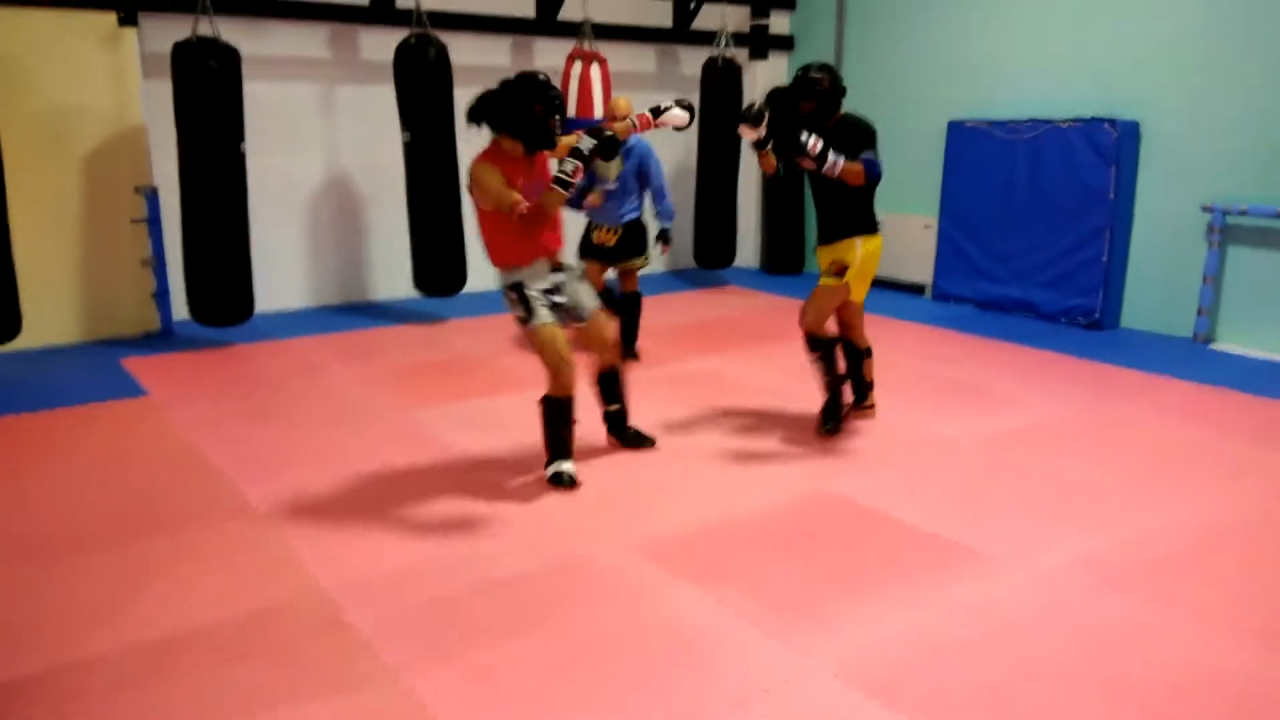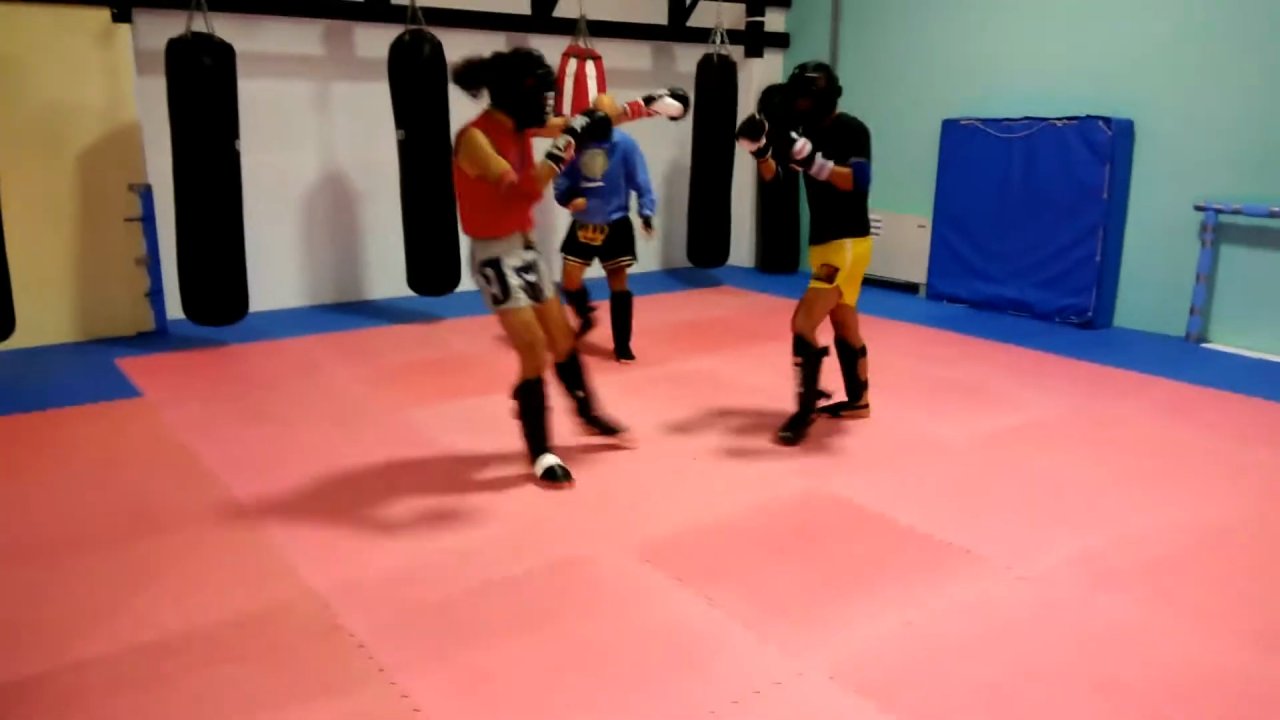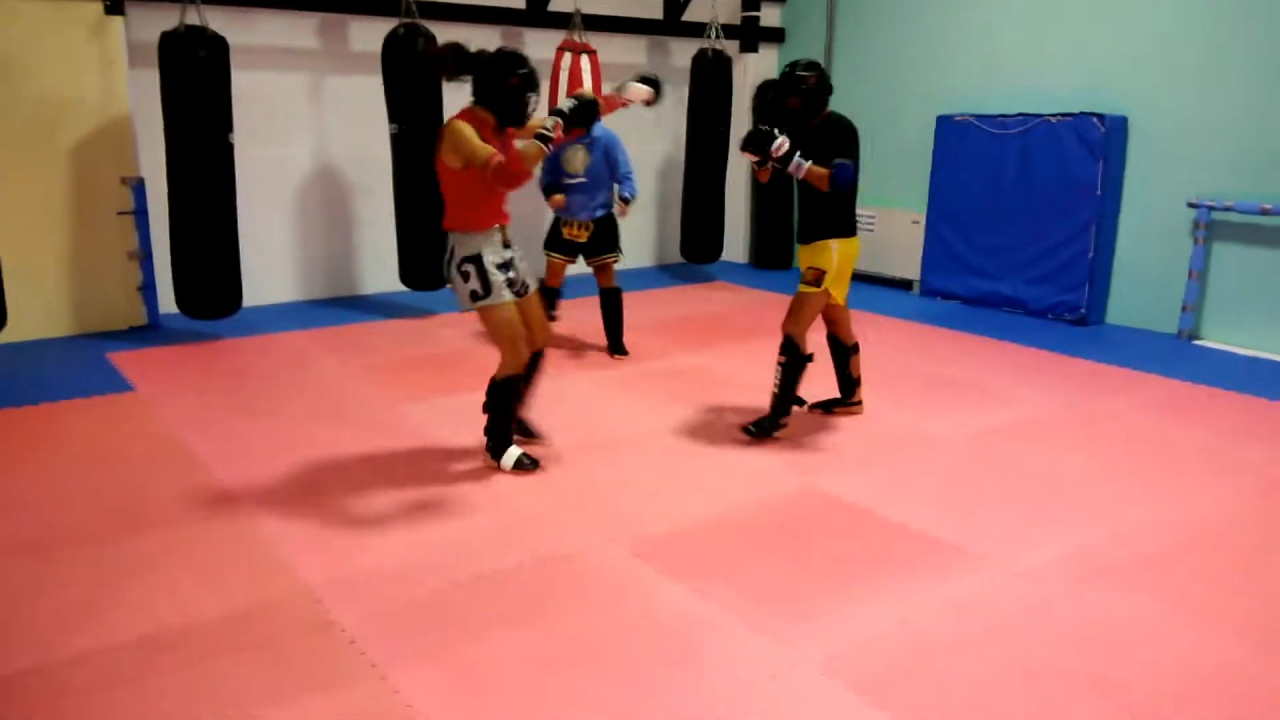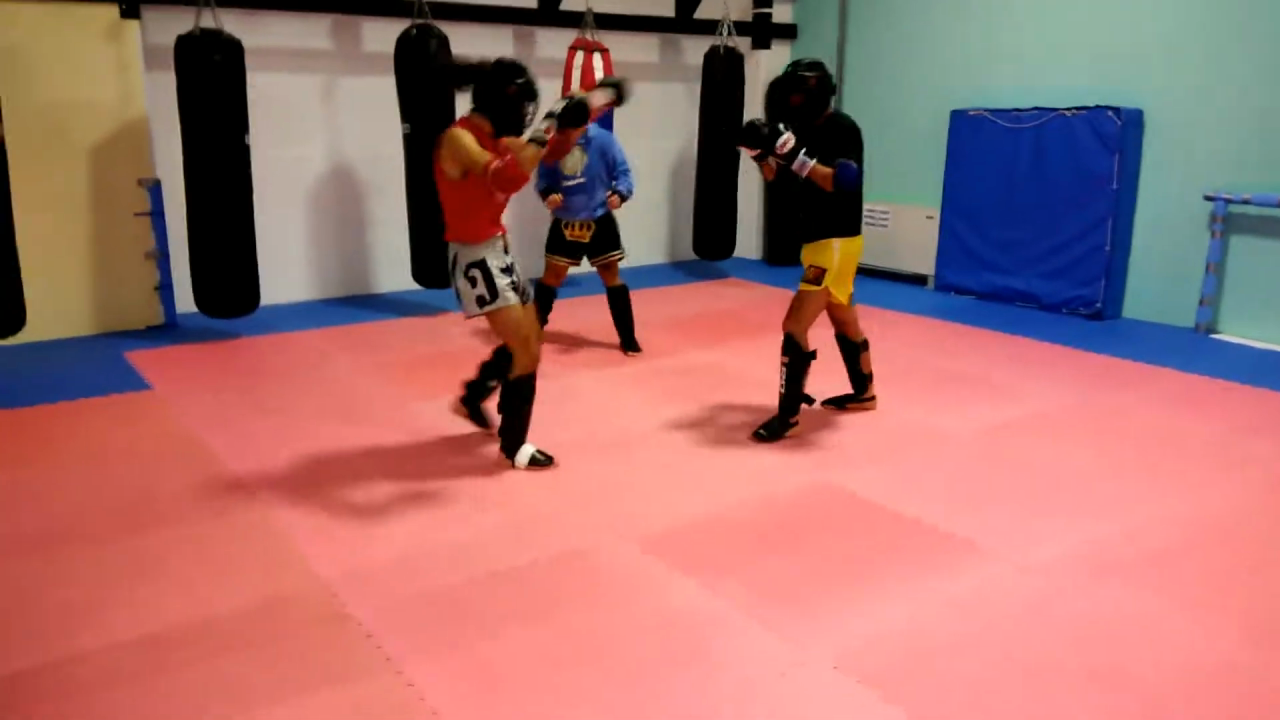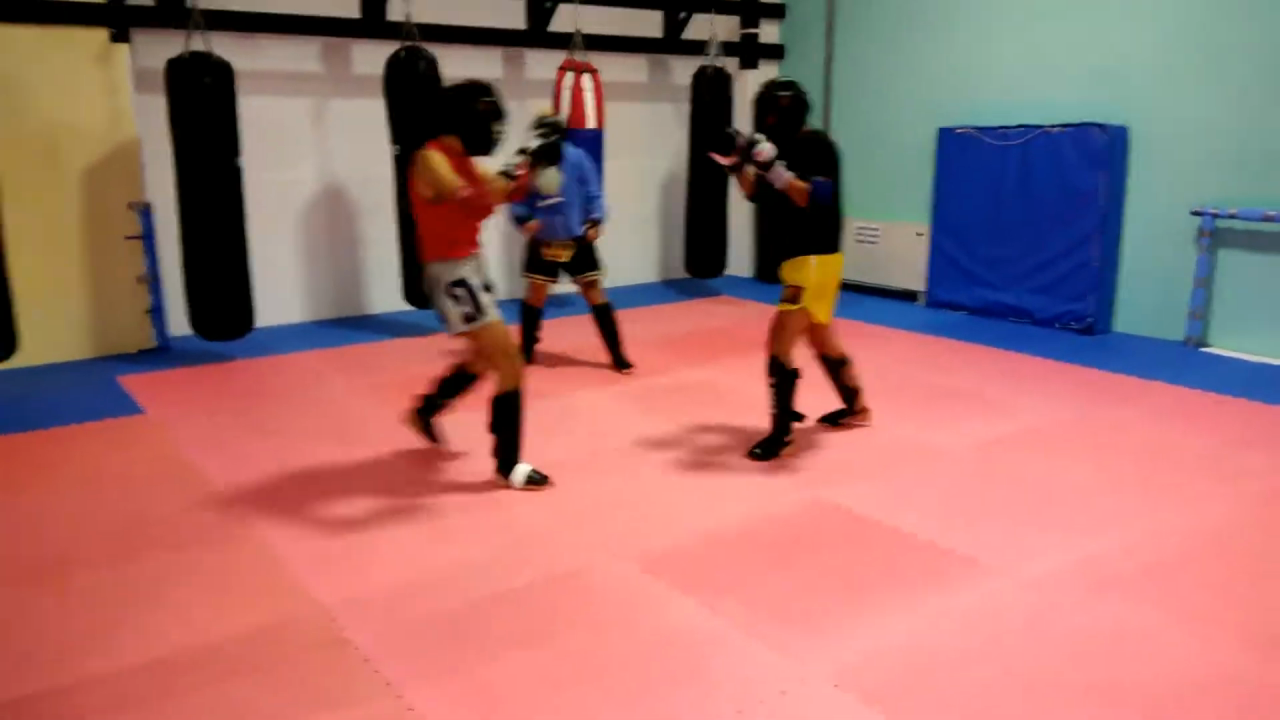
dt=0.1s
person 1, frame 1
left shoulder: (533, 149)
right shoulder: (488, 170)
left elbow: (590, 139)
right elbow: (532, 220)
right wrist: (572, 166)
left hip: (557, 269)
right hip: (525, 279)
left knee: (609, 346)
right knee: (561, 372)
left ankle: (618, 427)
right ankle: (558, 458)
person 1, frame 2
left shoulder: (517, 126)
right shoulder: (474, 139)
left elbow: (576, 125)
right elbow: (520, 193)
left wrist: (643, 107)
right wrist: (564, 144)
left hip: (523, 249)
right hip: (496, 258)
left knee: (562, 338)
right knee: (534, 355)
left ankle: (587, 413)
right ankle: (540, 452)
person 1, frame 3
left shoulder: (497, 127)
right shoulder: (460, 131)
left elbow: (542, 134)
right elbow: (510, 175)
right wrist: (554, 125)
left hip: (498, 244)
right hip: (474, 252)
left knee: (538, 337)
right knee: (518, 350)
left ankle: (509, 413)
right ankle: (499, 445)
person 1, frame 4
left shoulder: (493, 136)
right shoulder: (458, 139)
left elbow: (542, 153)
right elbow: (508, 179)
left wrist: (578, 118)
right wrist: (548, 129)
left hip: (497, 250)
right hip: (476, 258)
left knee: (527, 342)
right knee: (526, 351)
left ankle: (472, 397)
right ankle: (515, 444)
person 1, frame 5
left shoulder: (460, 158)
right shoulder: (431, 160)
left elbow: (506, 192)
right elbow: (476, 207)
left wrist: (526, 162)
right wrist: (521, 164)
left hip: (468, 270)
right hip: (454, 276)
left knee: (482, 359)
right knee: (509, 366)
left ankle: (425, 411)
right ankle: (510, 466)
person 2, frame 1
left shoulder: (857, 130)
right shoulder: (811, 131)
left elbow: (870, 176)
right elbow: (773, 170)
left wrist: (825, 158)
right wrist: (761, 140)
left hip: (857, 242)
right hip: (830, 242)
left knee: (811, 319)
right knee: (849, 326)
left ankle: (834, 400)
right ankle: (863, 399)
person 2, frame 2
left shoulder: (851, 130)
right shoulder: (807, 131)
left elbow: (858, 180)
right elbow: (773, 174)
left wrist: (813, 162)
right wrist: (760, 148)
left hip: (847, 243)
right hip: (822, 243)
left knee: (803, 323)
right knee: (844, 326)
left ankle: (804, 412)
right ankle: (857, 399)
person 2, frame 3
left shoulder: (840, 129)
right shoulder: (799, 130)
left elbow: (840, 183)
right elbow: (768, 178)
left wrist: (792, 160)
right wrist: (761, 156)
left hip: (834, 244)
right hip: (813, 242)
left knee: (793, 326)
right knee: (837, 324)
left ankle: (778, 414)
right ankle: (850, 397)
person 2, frame 4
left shoulder: (842, 129)
right shoulder: (802, 129)
left elbow: (845, 183)
right elbow: (774, 176)
left wrist: (798, 159)
right wrist: (762, 152)
left hip: (838, 242)
right hip: (817, 240)
left knee: (794, 325)
right knee: (844, 321)
left ankle: (787, 414)
right ankle: (863, 392)
person 2, frame 5
left shoulder: (817, 146)
right shoulder: (786, 147)
left elbow: (816, 199)
right elbow: (757, 193)
left wrist: (772, 167)
right wrist: (738, 164)
left hip: (816, 260)
right hip: (799, 259)
left knee: (778, 344)
right knee: (822, 341)
left ankle: (781, 432)
right ankle: (855, 406)
person 3, frame 1
left shoulder: (640, 149)
left elbow: (656, 185)
right elbow: (578, 181)
left wrist: (665, 225)
right wrist: (584, 197)
left hip: (628, 225)
right hip: (597, 225)
left knee: (628, 285)
right knee: (592, 282)
left ankle: (628, 344)
right ankle: (619, 313)
person 3, frame 2
left shoulder: (625, 144)
left elbow: (642, 181)
right elbow: (562, 179)
left wrist: (646, 212)
right wrist: (569, 197)
left hip: (615, 225)
right hip: (582, 225)
left knee: (618, 284)
right knee: (570, 281)
left ankle: (622, 344)
right ankle: (586, 318)
person 3, frame 3
left shoulder: (608, 140)
right shoulder: (560, 141)
left elbow: (625, 175)
right elbow: (547, 174)
left wrist: (624, 198)
right wrist: (550, 192)
left hip: (599, 221)
right hip: (564, 222)
left knee: (607, 282)
right knee: (552, 278)
left ankle: (616, 341)
person 3, frame 4
left shoulder: (603, 139)
right shoulder: (555, 143)
left elbow: (622, 170)
right elbow: (543, 178)
left wrist: (620, 192)
right wrist: (547, 193)
left hip: (599, 221)
right hip: (564, 223)
left knee: (612, 279)
right knee: (551, 277)
left ankle: (627, 337)
person 3, frame 5
left shoulder: (578, 159)
left elbow: (593, 195)
right elbow: (518, 200)
left wrist: (595, 222)
right wrist: (524, 220)
left hip: (577, 241)
right hip: (543, 243)
left knee: (596, 299)
right knee: (534, 299)
left ankle: (617, 354)
right ankle: (526, 350)
